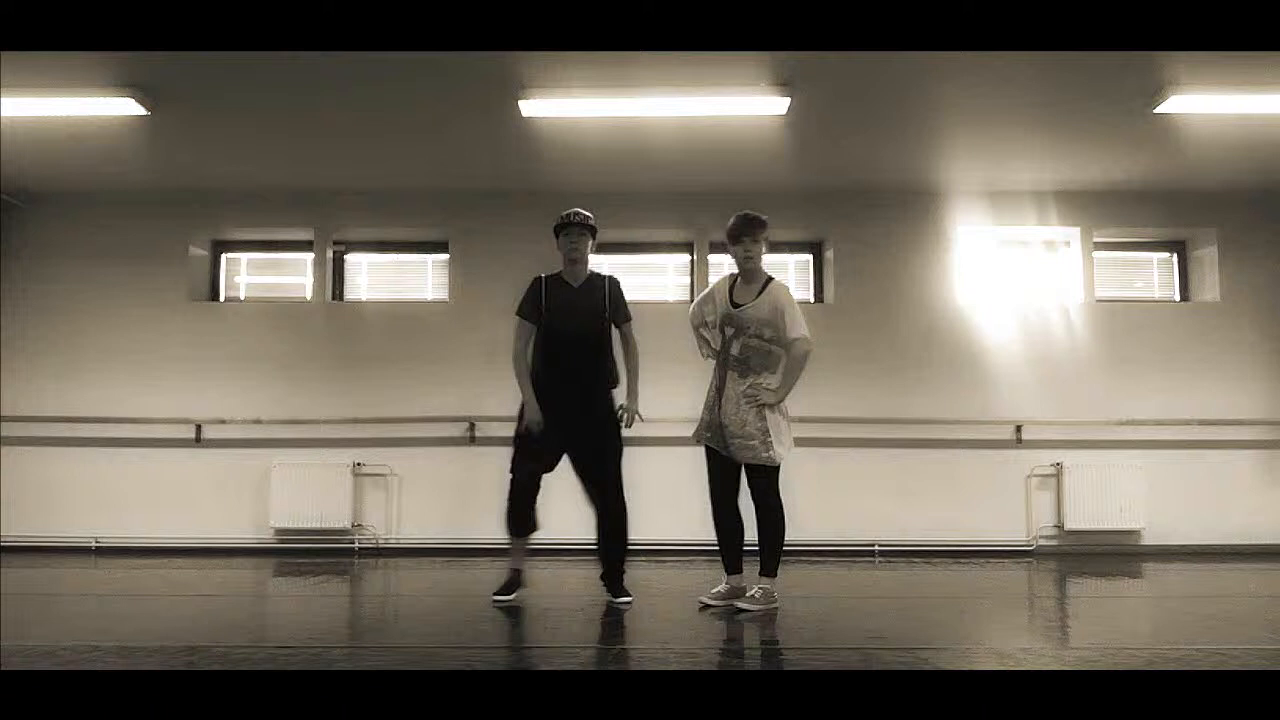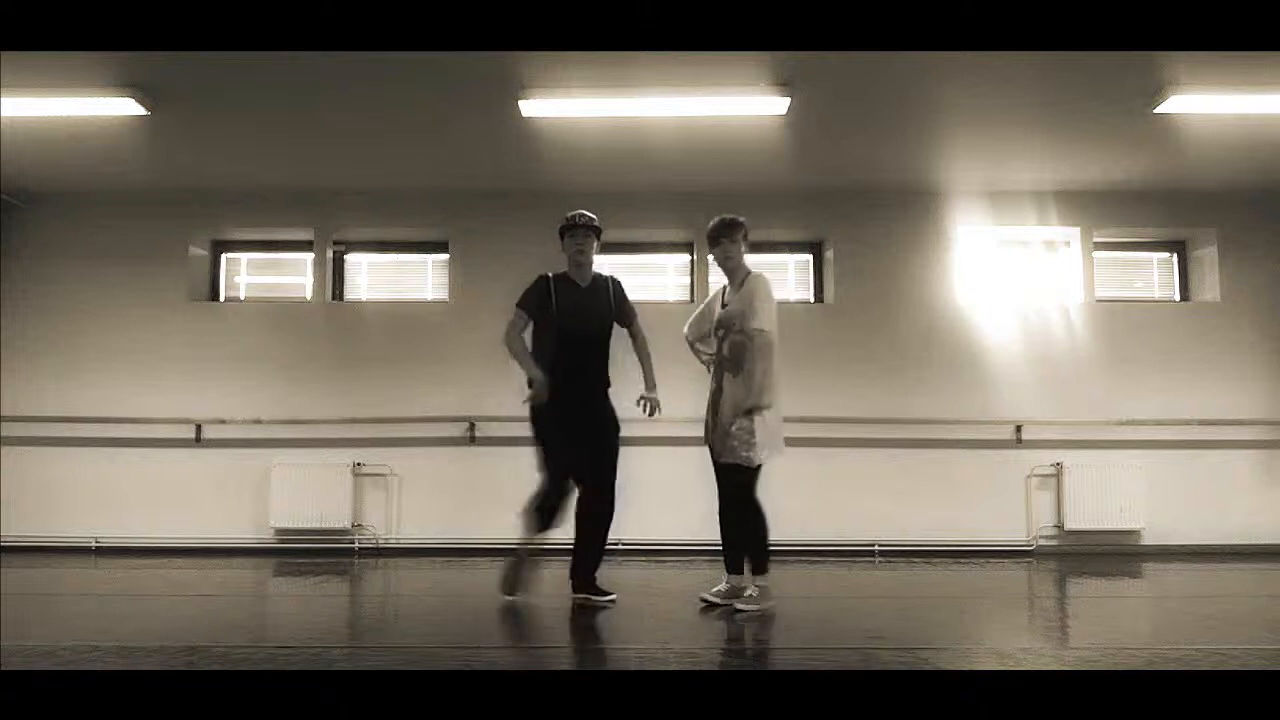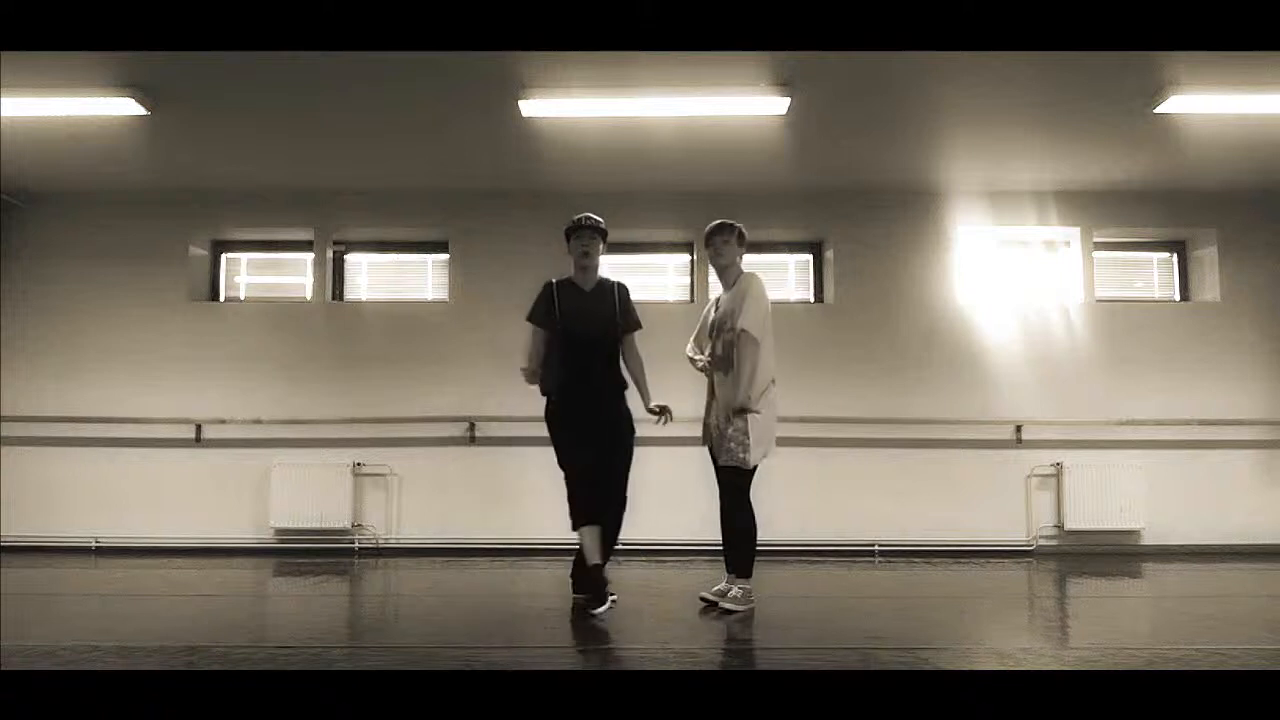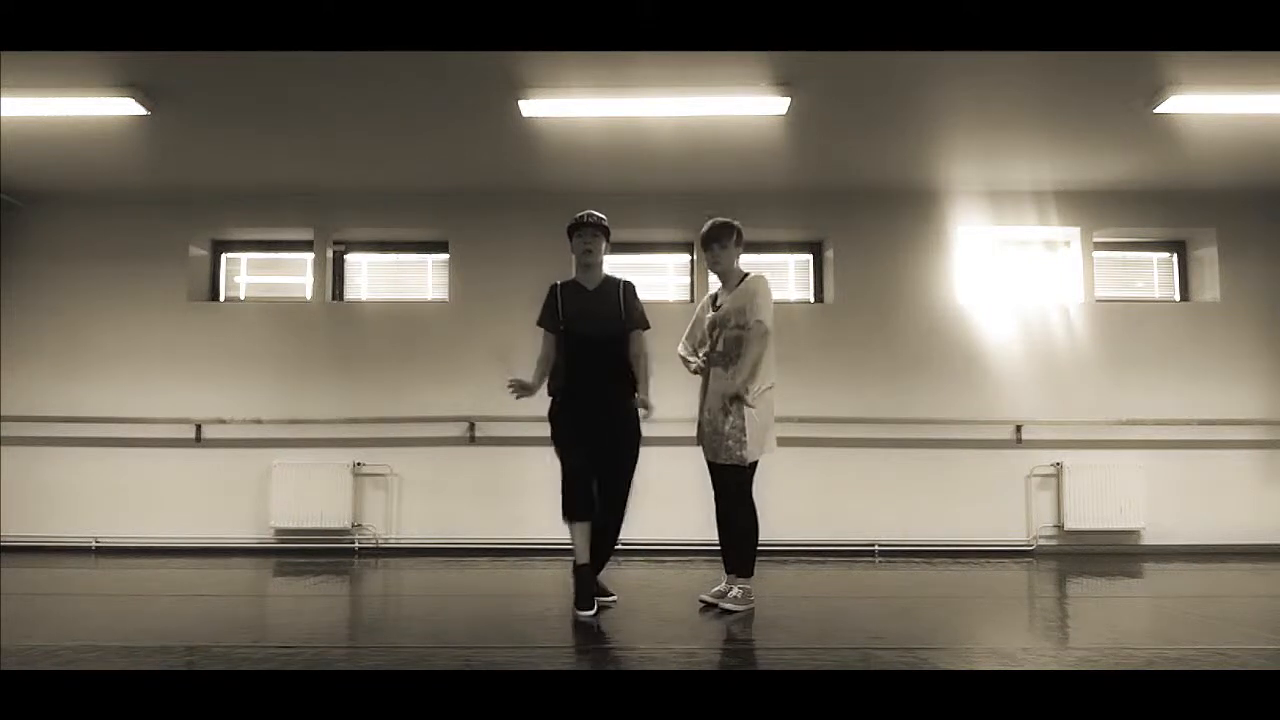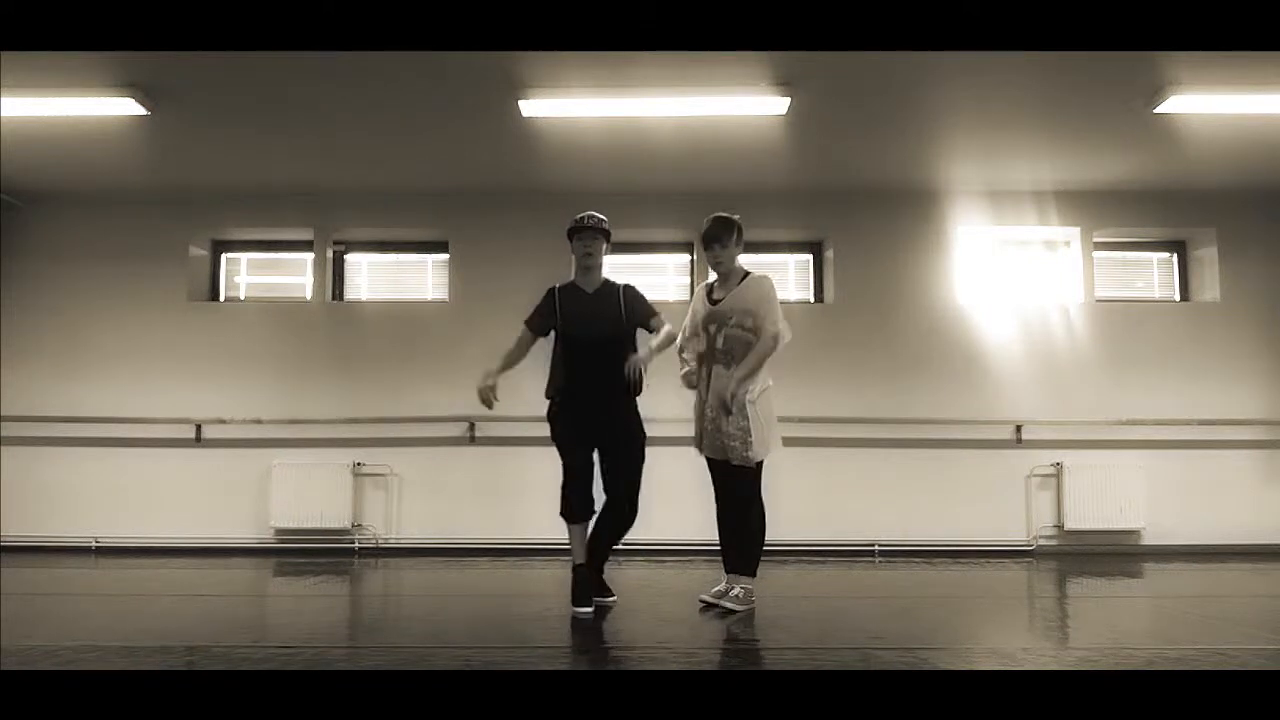
dt=0.3s
person 1, frame 1
left shoulder: (608, 287)
right shoulder: (541, 288)
left elbow: (629, 343)
right elbow: (521, 349)
left wrist: (632, 398)
right wrist: (530, 401)
left hip: (595, 404)
right hip: (547, 402)
left knee: (608, 490)
right knee: (524, 482)
left ankle: (614, 578)
right ankle: (514, 570)
person 1, frame 2
left shoulder: (610, 289)
right shoulder: (546, 286)
left elbow: (637, 336)
right elbow: (512, 334)
left wrist: (650, 386)
right wrist: (534, 374)
left hip: (595, 401)
right hip: (553, 401)
left knee: (600, 491)
right knee: (559, 481)
left ankle: (583, 577)
right ankle: (521, 556)
person 1, frame 3
left shoulder: (618, 293)
right shoulder: (553, 293)
left elbow: (629, 351)
right elbow: (538, 350)
left wrist: (647, 398)
right wrist: (533, 374)
left hip: (610, 405)
right hip: (567, 404)
left knee: (612, 492)
right knee: (582, 481)
left ankle: (585, 577)
right ankle: (593, 576)
person 1, frame 4
left shoulder: (624, 291)
right shoulder: (558, 294)
left elbow: (637, 348)
right elbow: (550, 351)
left wrist: (643, 392)
right wrist: (534, 383)
left hip: (617, 407)
right hip: (570, 405)
left knee: (613, 494)
right knee: (577, 480)
left ankle: (590, 574)
right ankle: (583, 576)
person 1, frame 5
left shoulder: (626, 296)
right shoulder: (557, 298)
left elbow: (669, 330)
right elbow: (523, 341)
left wrist: (648, 350)
right wrist: (493, 373)
left hip: (619, 409)
right hip: (571, 408)
left knee: (624, 496)
right knee: (577, 476)
left ankle: (592, 566)
right ankle: (580, 574)
person 2, frame 1
left shoulder: (778, 293)
right shoulder: (723, 287)
left elbow: (801, 347)
right elbow: (697, 317)
left wrist: (780, 392)
left hip: (758, 411)
right hip: (720, 407)
left knee: (765, 499)
right knee: (721, 498)
left ankle: (767, 585)
right ankle: (732, 580)
person 2, frame 2
left shoulder: (757, 285)
right shoulder: (718, 296)
left elbow: (763, 340)
right elbow: (692, 333)
left wrist: (757, 395)
right wrist: (708, 359)
left hip: (749, 409)
right hip: (721, 406)
left knee: (744, 493)
right knee: (727, 498)
left ankle: (760, 583)
right ankle: (734, 579)
person 2, frame 3
left shoulder: (750, 284)
right shoulder: (715, 303)
left elbow: (749, 337)
right elbow: (695, 346)
left wrist: (744, 393)
right wrist: (702, 362)
left hip: (746, 407)
right hip: (718, 406)
left knee: (738, 494)
right knee: (727, 496)
left ankle: (744, 584)
right ankle: (731, 578)
person 2, frame 4
left shoulder: (755, 285)
right shoulder: (709, 301)
left elbow: (760, 331)
right elbow: (687, 347)
left wrist: (740, 381)
right wrist: (695, 362)
left hip: (743, 403)
right hip: (713, 404)
left knee: (739, 493)
right knee: (723, 496)
left ankle: (745, 584)
right ankle: (731, 578)
person 2, frame 5
left shoulder: (758, 285)
right shoulder: (702, 293)
left elbow: (770, 340)
right elbow: (687, 341)
left wrist: (734, 381)
right wrist: (689, 366)
left hip: (744, 403)
right hip: (711, 404)
left knee: (746, 493)
right knee: (725, 495)
left ankle: (746, 582)
right ankle: (731, 578)
